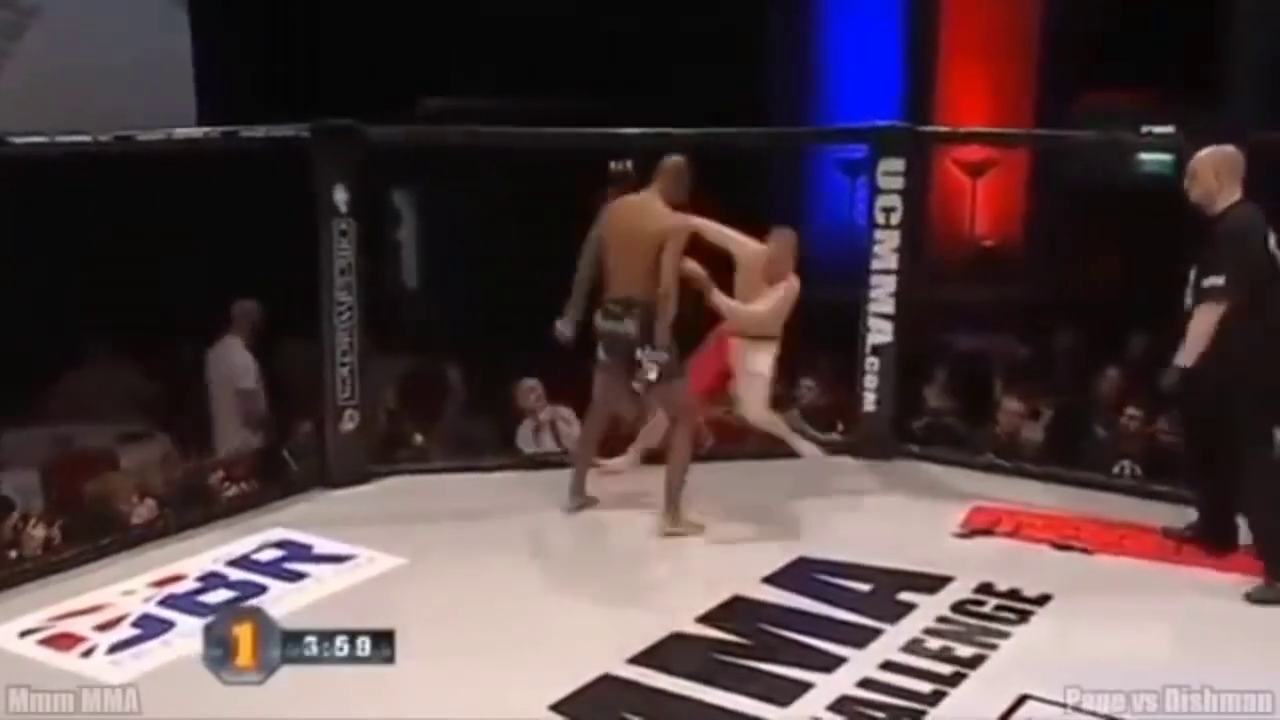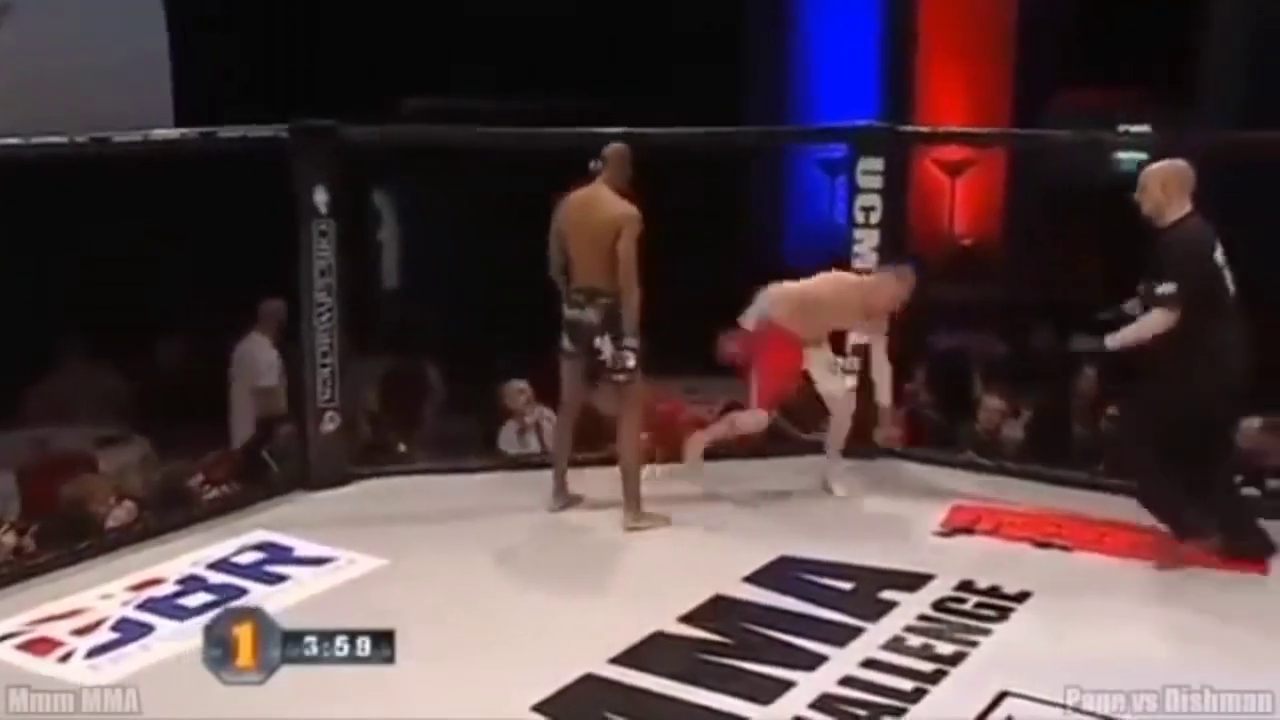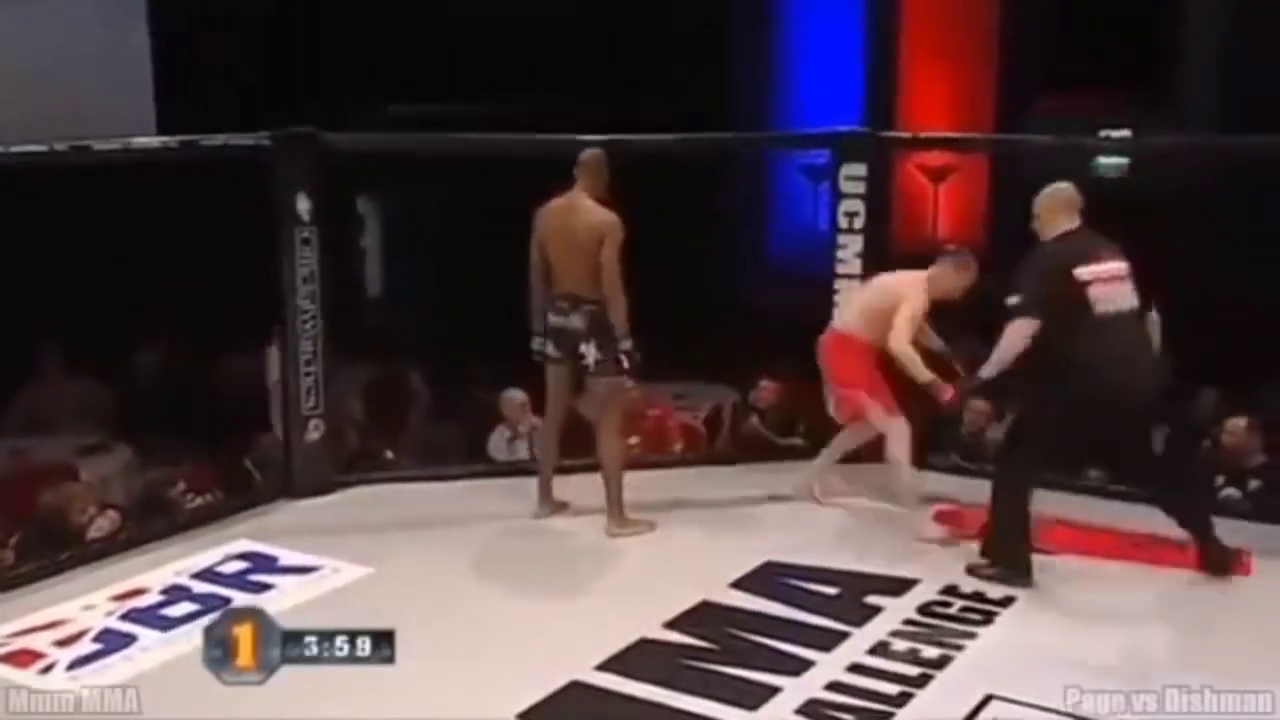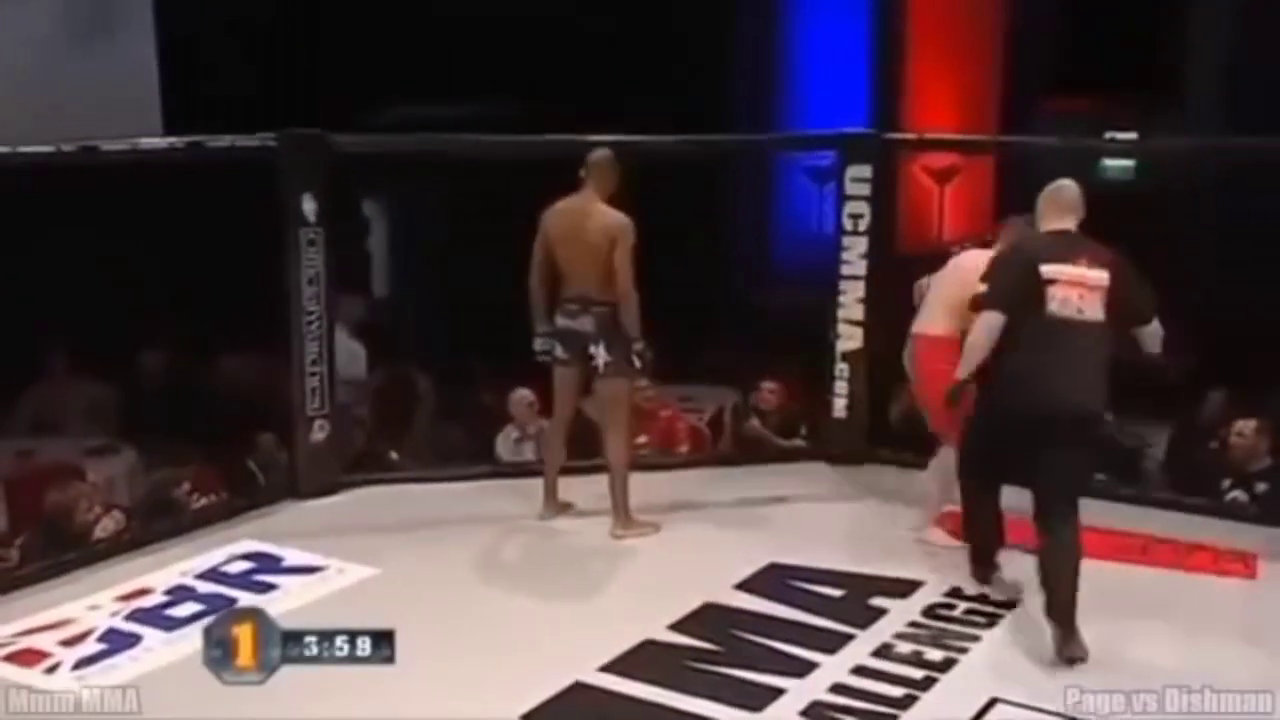
dt=0.3s
person 1, frame 1
left shoulder: (1236, 230)
right shoulder: (1237, 223)
left elbow: (1214, 307)
left wrist: (1181, 364)
right wrist: (1192, 363)
right hip: (1234, 359)
right knee: (1207, 441)
right ankle: (1214, 527)
person 1, frame 2
left shoulder: (1180, 243)
right shoulder: (1196, 234)
left elbow: (1165, 316)
left wrist: (1108, 343)
right wrist: (1132, 308)
left hip: (1196, 370)
right hip: (1216, 366)
left knee: (1138, 443)
right knee: (1202, 455)
left ankle: (1193, 529)
right ankle: (1243, 535)
person 1, frame 3
left shoulder: (1046, 260)
right shoulder: (1113, 253)
left elbow: (1024, 328)
right elbow: (1145, 315)
left wrist: (986, 373)
right wrist: (1146, 360)
left hip: (1080, 386)
right hip: (1136, 383)
left knee: (1018, 461)
right knee: (1143, 465)
left ankle: (1008, 560)
right ankle: (1209, 543)
person 1, frame 4
left shoulder: (1021, 253)
right shoulder: (1110, 264)
left elbow: (990, 319)
right elbow: (1149, 328)
left wrist: (962, 377)
right wrist: (1161, 360)
left hip: (1016, 393)
right hip: (1079, 402)
left knee: (979, 472)
right knee: (1058, 510)
left ankle: (986, 567)
right ankle: (1064, 625)
person 2, frame 1
left shoulder: (613, 209)
right shoulder: (676, 224)
left elbow: (586, 265)
right elbow: (667, 290)
left wrist: (571, 316)
right wrist: (660, 348)
left hip: (610, 318)
right hip: (643, 324)
left knee: (600, 411)
right knee: (685, 417)
left ankle: (576, 492)
right ankle: (672, 515)
person 2, frame 2
left shoulder: (566, 205)
right shoulder: (627, 214)
left elbow: (555, 269)
right elbow: (628, 281)
right wrist: (630, 337)
left hip: (574, 309)
right hip: (607, 313)
left knee: (569, 406)
right knee: (630, 412)
left ankle: (559, 492)
right ankle: (633, 510)
person 2, frame 3
left shoulder: (544, 214)
right shoulder: (606, 221)
left elbow: (537, 279)
right elbow: (612, 288)
left wrist: (539, 326)
right wrist: (624, 340)
left hip: (557, 316)
right hip: (593, 320)
left knee: (554, 414)
right knee: (609, 420)
left ankle: (545, 499)
right ankle: (616, 516)
person 2, frame 4
left shoulder: (552, 216)
right shoulder: (618, 224)
left elbow: (537, 278)
right elbow: (625, 290)
left wrist: (541, 326)
right wrist: (636, 339)
left hip: (565, 318)
right hip: (603, 322)
left knee: (560, 415)
right knee: (616, 423)
left ankle: (550, 500)
right ankle: (622, 518)
person 3, frame 1
left shoulder: (790, 286)
right shoulder: (748, 251)
left elbow: (742, 315)
right elbow: (705, 226)
left wrist: (707, 286)
left hip: (761, 346)
right hip: (729, 336)
left knee: (752, 413)
left ankle: (798, 443)
right ankle: (633, 455)
person 3, frame 2
left shoulder: (878, 316)
right shoulder: (836, 286)
left elbow: (880, 362)
right elbow: (776, 293)
left wrist: (886, 411)
right wrist: (746, 331)
left hip: (813, 341)
right hip: (778, 334)
left knee: (844, 405)
right knee: (759, 419)
left ankle: (828, 475)
right ankle: (702, 439)
person 3, frame 3
left shoulder: (914, 285)
right shoulder: (917, 294)
left elbow: (919, 329)
right elbow: (898, 344)
right wrist: (933, 382)
left hip: (852, 346)
right hip: (845, 349)
left knee: (868, 424)
right knee: (897, 428)
left ankle: (813, 477)
person 3, frame 4
left shoulder: (968, 260)
left elbow: (923, 286)
left hip: (923, 346)
right hip: (937, 353)
right knee: (960, 439)
right ankle: (927, 524)
